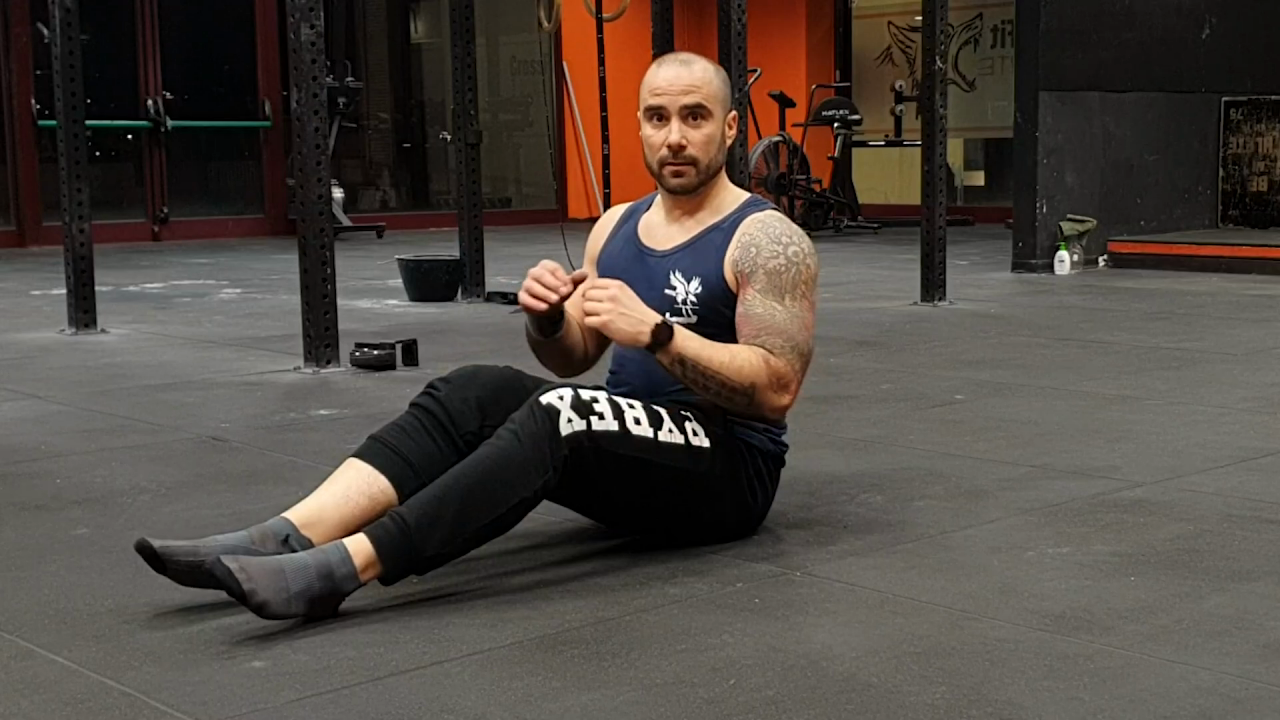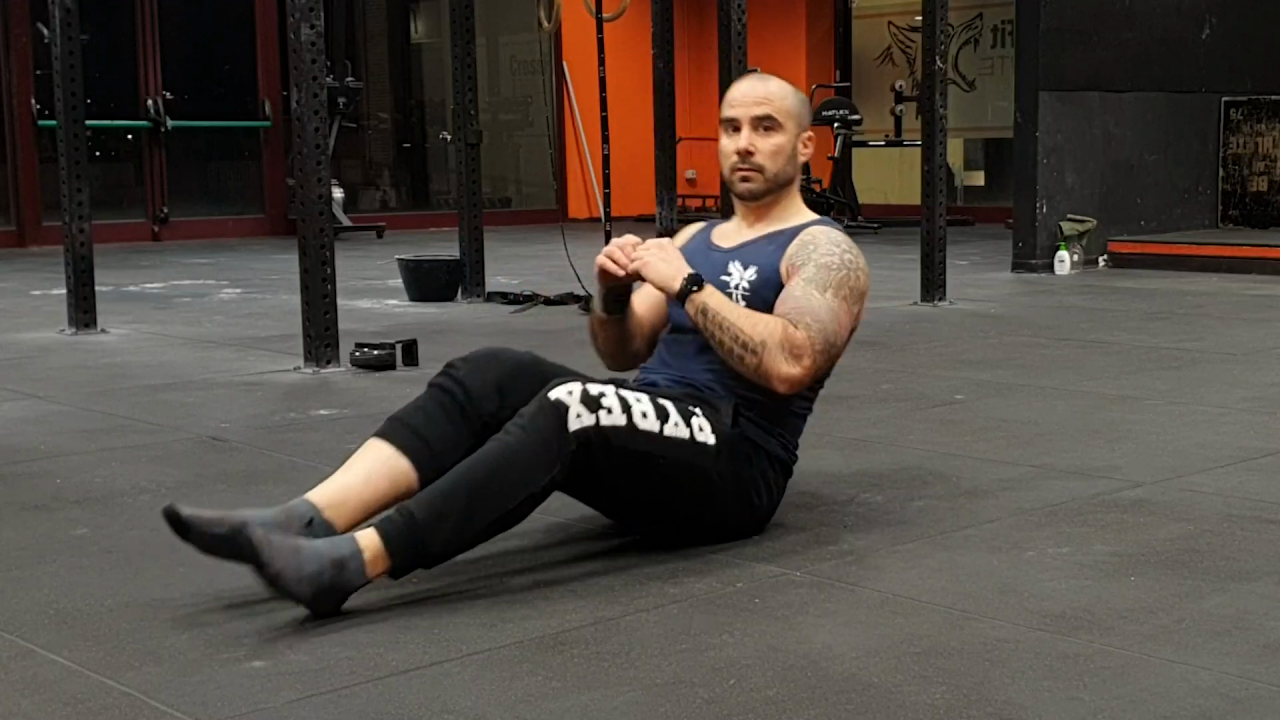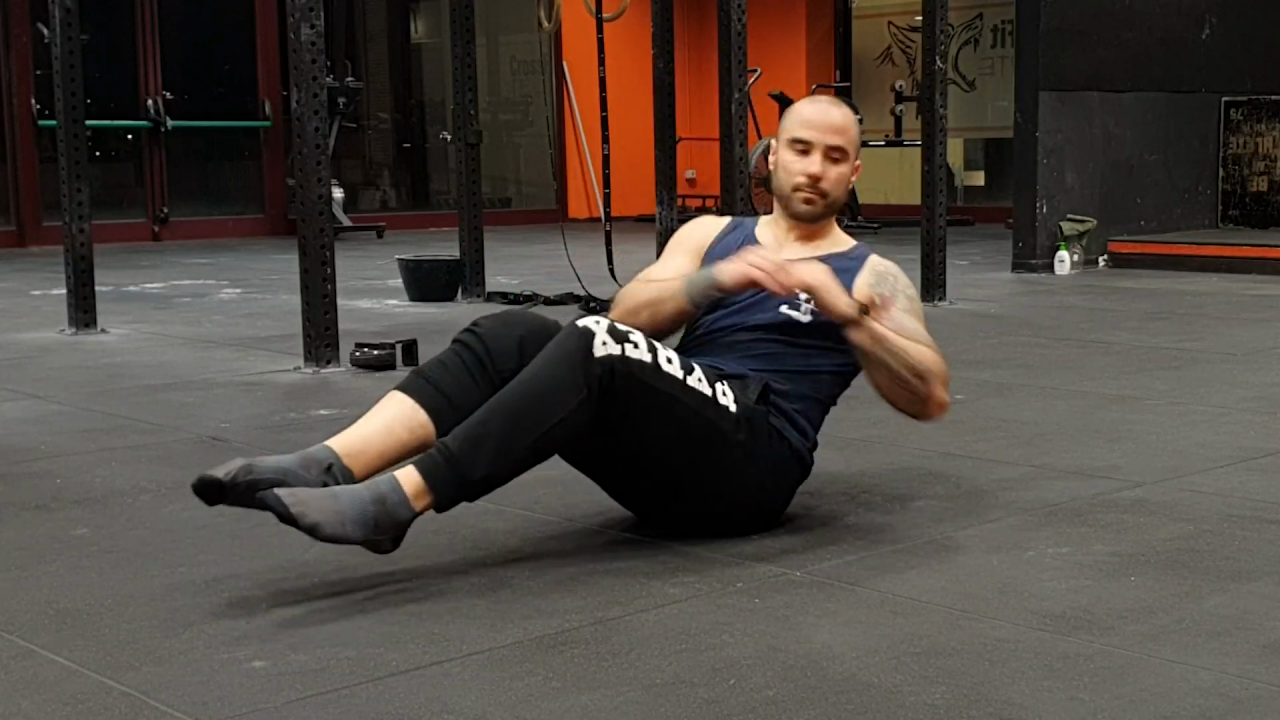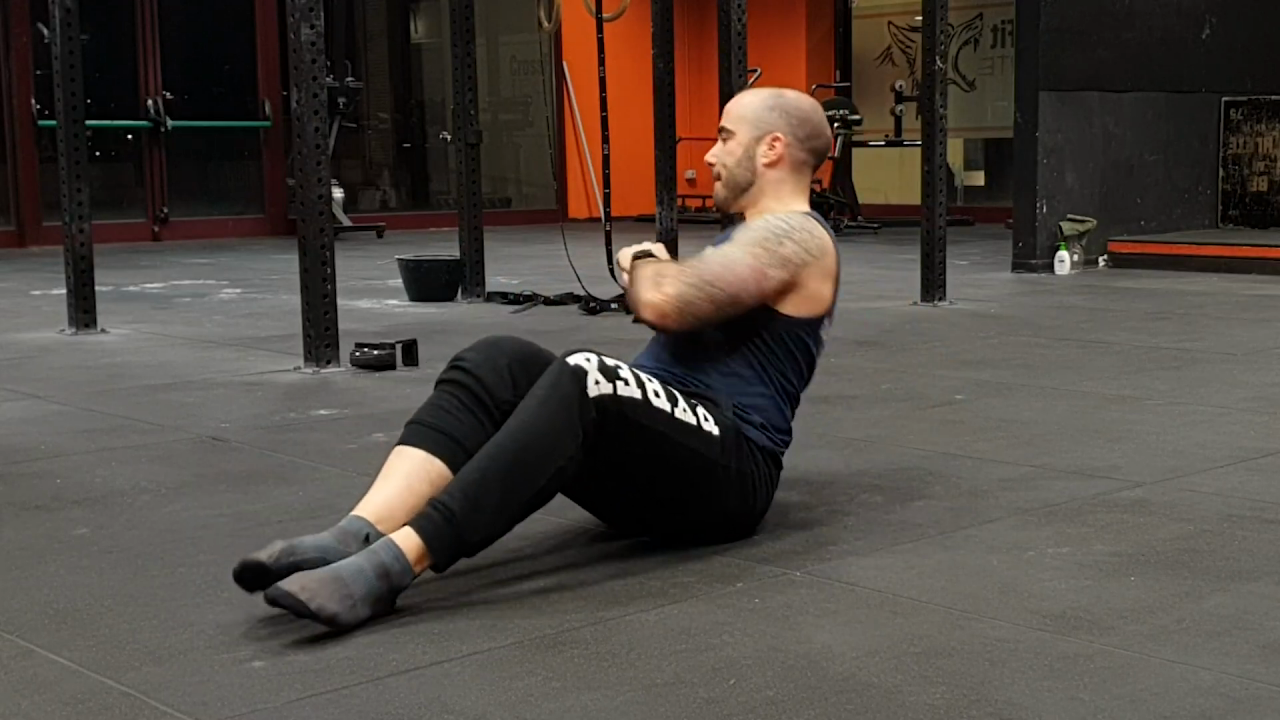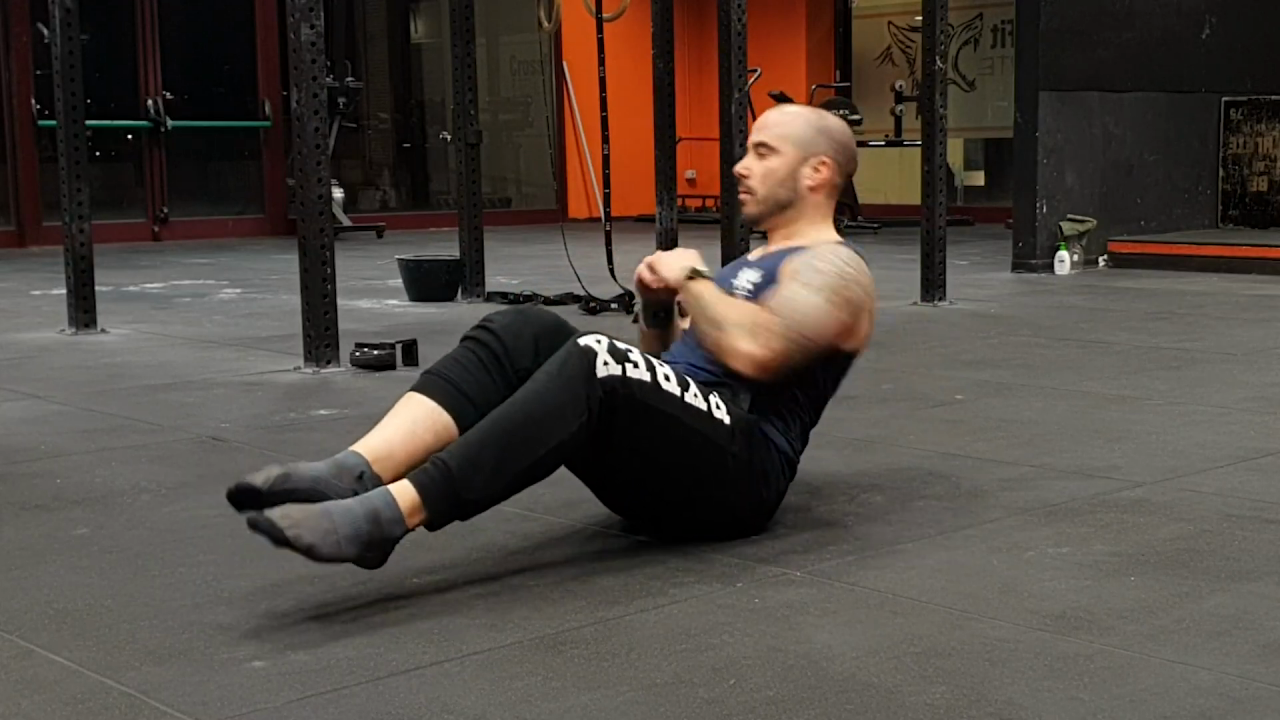
dt=1s
person 1, frame 1
left shoulder: (767, 240)
right shoulder: (617, 226)
left elbow: (776, 389)
right elbow: (570, 362)
left wrist: (653, 331)
right wrist: (545, 316)
left hip: (725, 472)
right hip: (628, 451)
left knee: (561, 417)
right knee: (476, 393)
left ankle: (341, 567)
right ankle: (283, 540)
person 1, frame 2
left shoulder: (827, 254)
right shoulder: (699, 239)
left elbow: (788, 366)
right elbow: (622, 352)
left wrist: (682, 284)
right wrist: (615, 290)
left hip: (732, 470)
right hip: (648, 444)
left knee: (569, 410)
right knee: (493, 374)
left ankle: (351, 561)
right ankle: (306, 520)
person 1, frame 3
left shoulder: (873, 276)
right shoulder: (712, 235)
left elbow: (928, 396)
right elbow: (629, 313)
left wrist: (853, 312)
right wrist: (725, 278)
left hip: (748, 463)
right hip: (659, 449)
left knee: (593, 347)
right knee: (510, 337)
left ankle: (393, 501)
right ankle: (322, 469)
person 1, frame 4
left shoulder: (793, 238)
right shoulder: (758, 245)
left elbow: (664, 303)
left wrist: (645, 262)
right wrist: (648, 276)
left hip: (725, 472)
right hip: (643, 452)
left knee: (586, 379)
right knee: (499, 362)
left ankle: (393, 562)
right ankle: (356, 534)
person 1, frame 5
left shoulder: (833, 269)
right shoulder: (756, 260)
left elbow: (751, 353)
right elbow: (671, 362)
left wrist: (690, 281)
right wrist: (657, 299)
left hip: (735, 469)
right hip: (656, 454)
left knee: (595, 363)
right knee: (524, 332)
left ankle: (385, 516)
right ankle: (351, 475)
